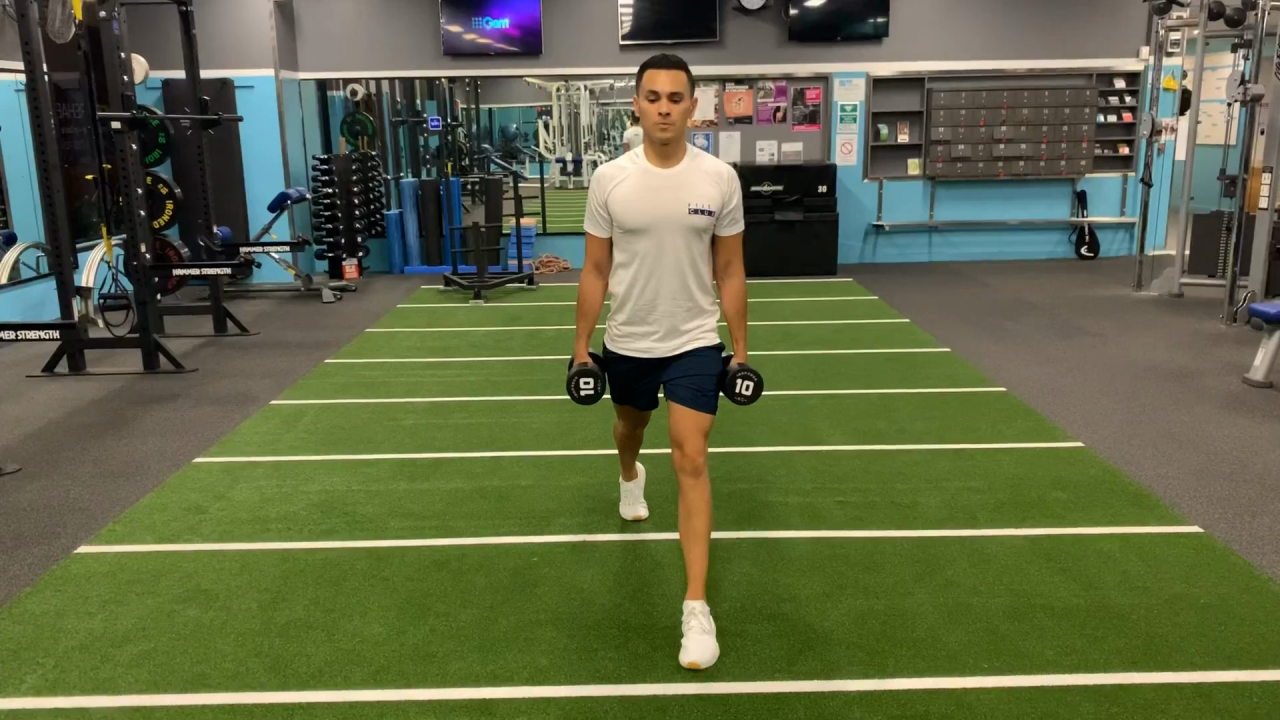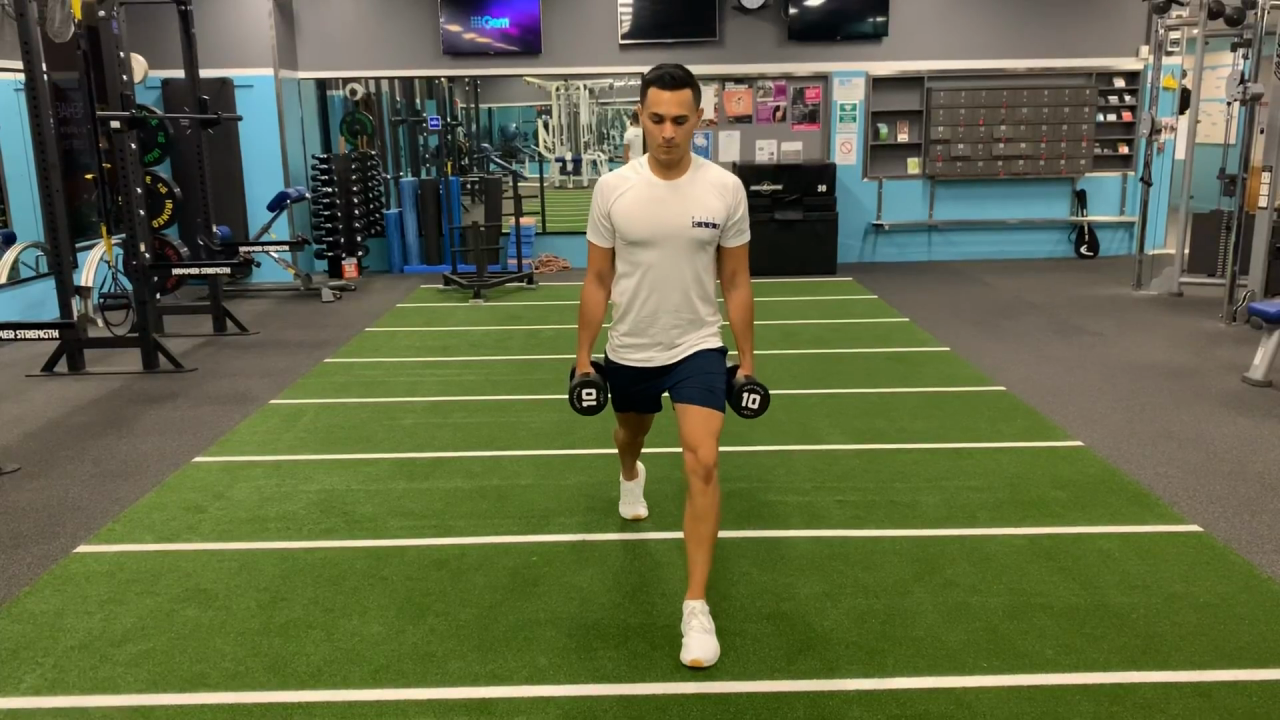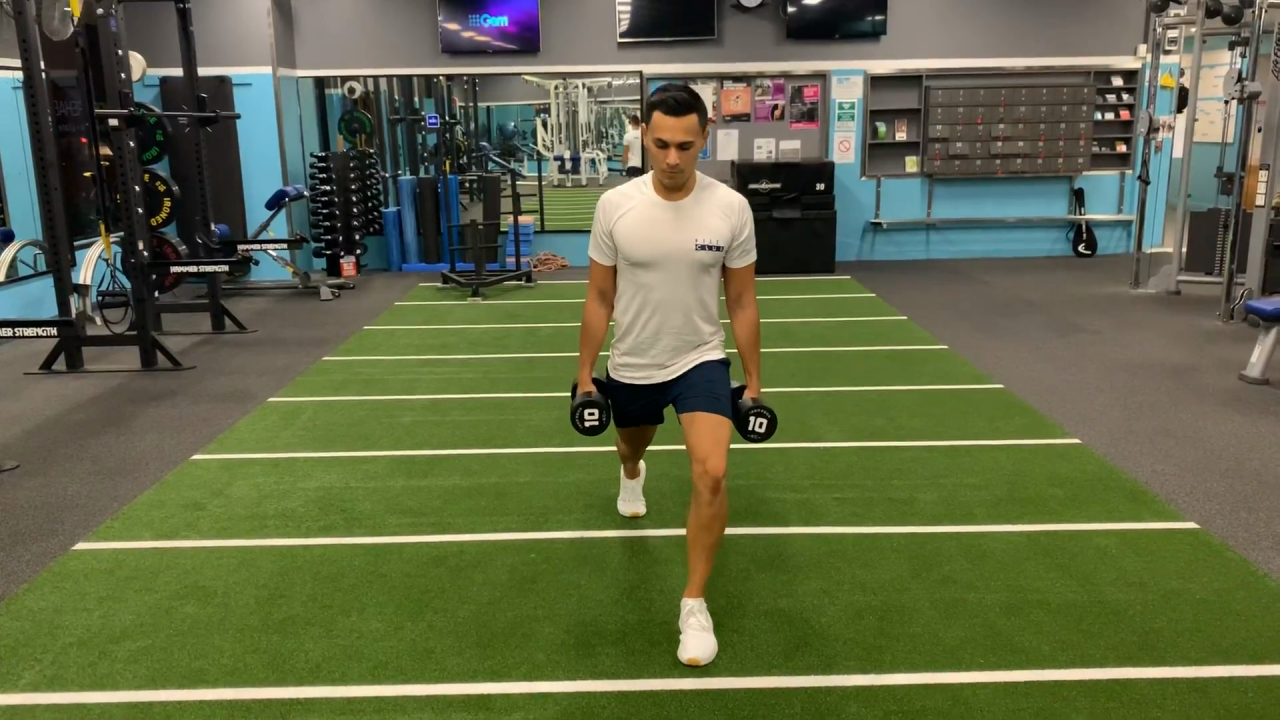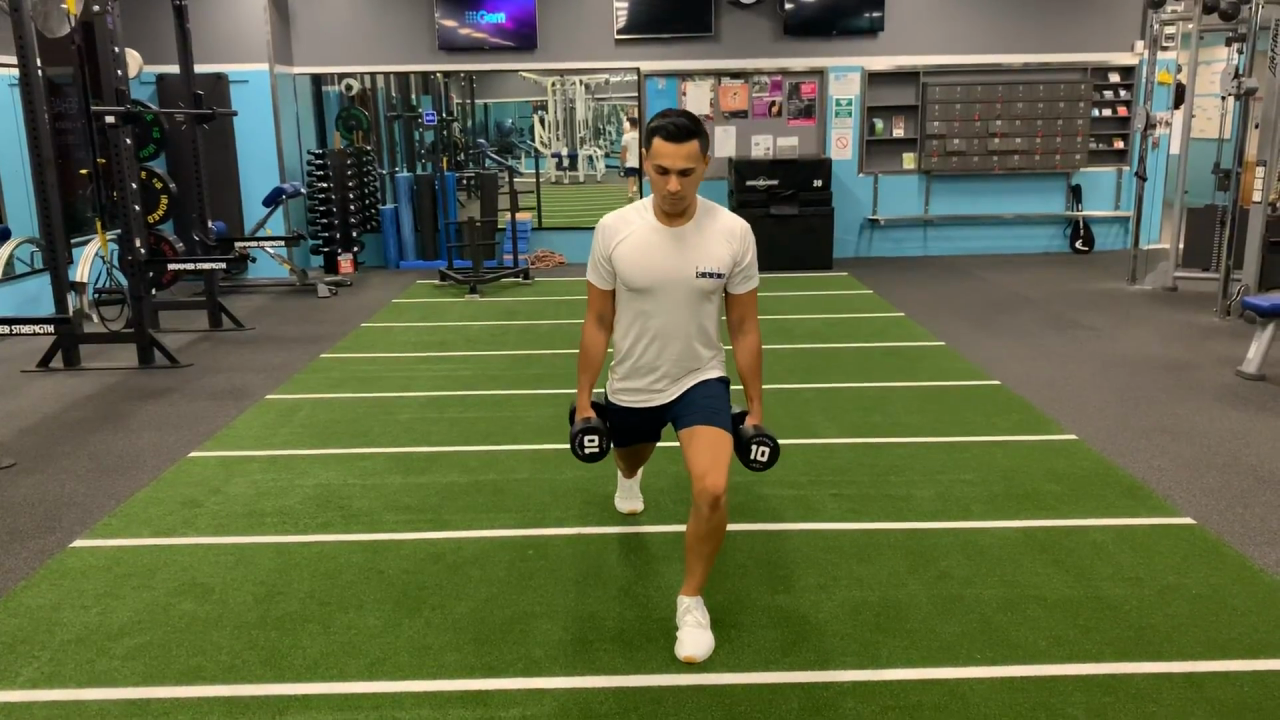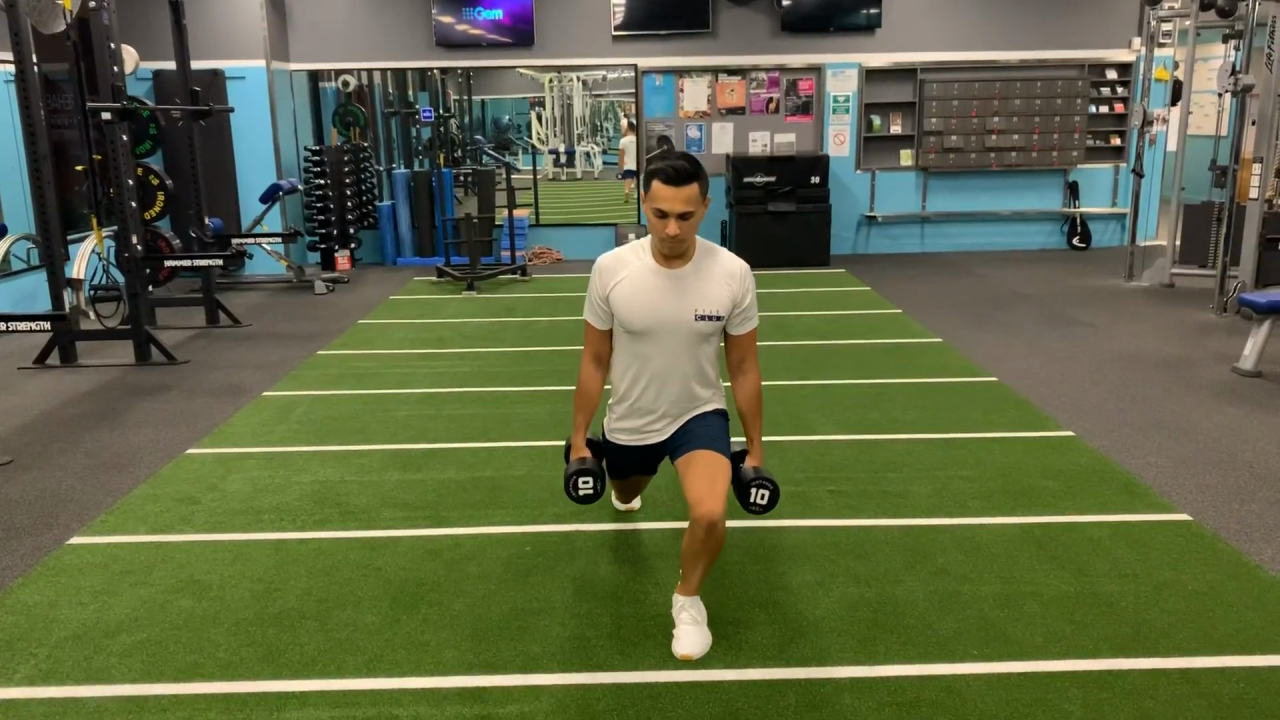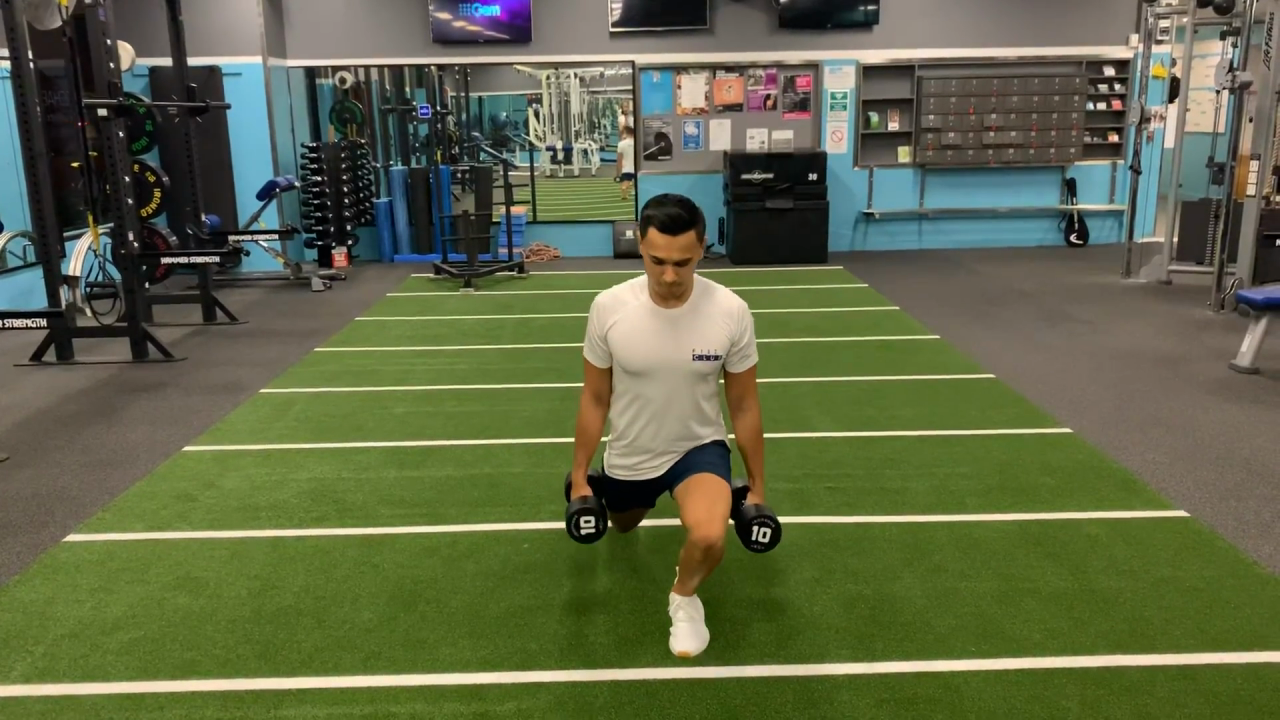
dt=0.4s
person 1, frame 1
left shoulder: (719, 176)
right shoulder: (610, 178)
left elbow: (730, 271)
right elbow: (596, 270)
left wrist: (740, 348)
right wrist: (581, 344)
left hip: (694, 343)
right hip: (628, 343)
left knee: (691, 462)
right knee: (629, 425)
left ankle: (697, 607)
right ankle: (630, 476)
person 1, frame 2
left shoulder: (725, 187)
right shoulder: (613, 187)
left elbow: (736, 283)
right elbow: (598, 280)
left wrist: (746, 359)
right wrist: (583, 355)
left hip: (698, 348)
right hip: (629, 351)
left knee: (702, 465)
right knee: (630, 432)
left ankle: (696, 605)
right ankle: (631, 475)
person 1, frame 3
left shoulder: (731, 208)
right shoulder: (615, 205)
left elbow: (742, 302)
right elbow: (599, 299)
left wrist: (753, 381)
right wrist: (584, 374)
left hip: (701, 361)
right hip: (631, 368)
left knee: (711, 475)
right knee: (632, 444)
left ankle: (694, 604)
right ankle: (632, 473)
person 1, frame 4
left shoulder: (734, 233)
right shoulder: (614, 230)
left elbow: (744, 328)
right elbow: (598, 322)
left wrist: (755, 406)
right wrist: (583, 398)
left hip: (701, 381)
right hip: (630, 388)
left knee: (712, 491)
right knee: (630, 460)
left ankle: (691, 601)
right ankle: (629, 472)
person 1, frame 5
left shoulder: (733, 273)
right shoulder: (611, 269)
left elbow: (744, 368)
right elbow: (595, 361)
left wrist: (755, 448)
right wrist: (578, 437)
left hip: (699, 414)
right hip: (629, 422)
left knee: (710, 514)
right knee: (625, 492)
left ankle: (687, 597)
right ankle: (627, 487)
person 1, frame 6
left shoulder: (731, 312)
right shoulder: (608, 307)
left elbow: (744, 405)
right elbow: (595, 399)
left wrist: (757, 485)
right wrist: (579, 476)
left hip: (699, 446)
right hip: (629, 456)
left knee: (708, 536)
right knee: (624, 525)
left ankle: (684, 595)
right ankle: (633, 499)
